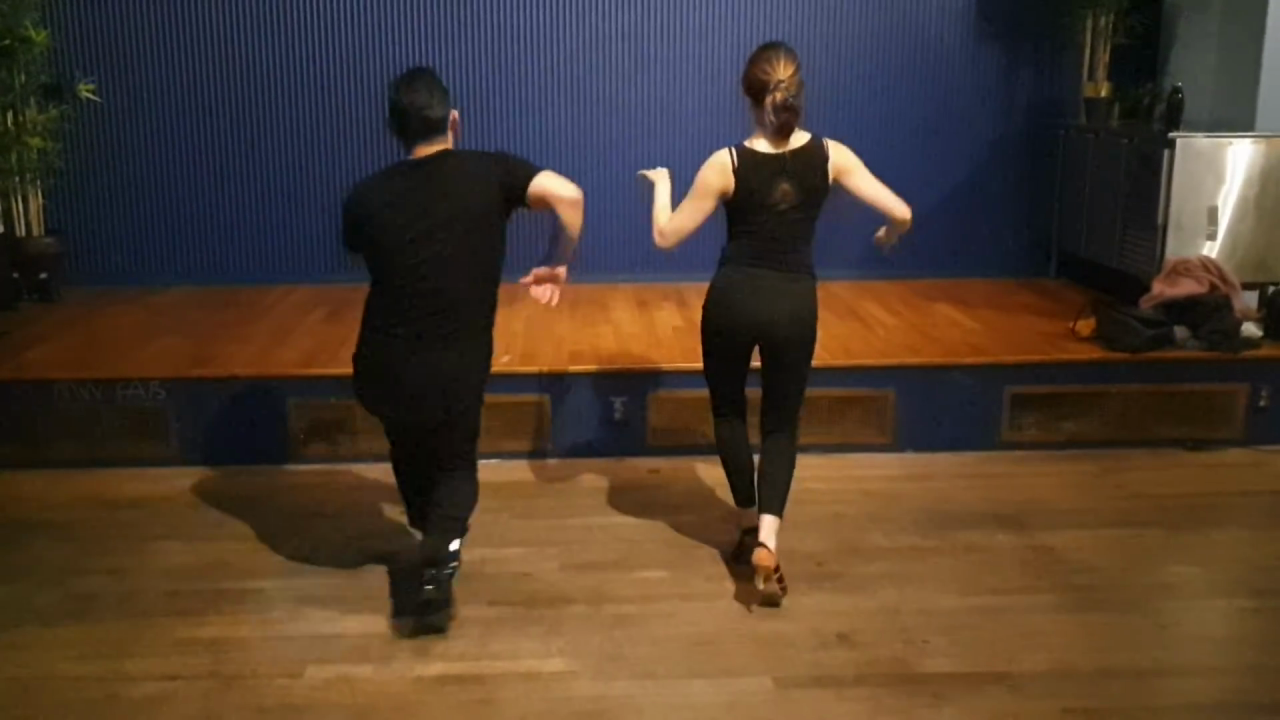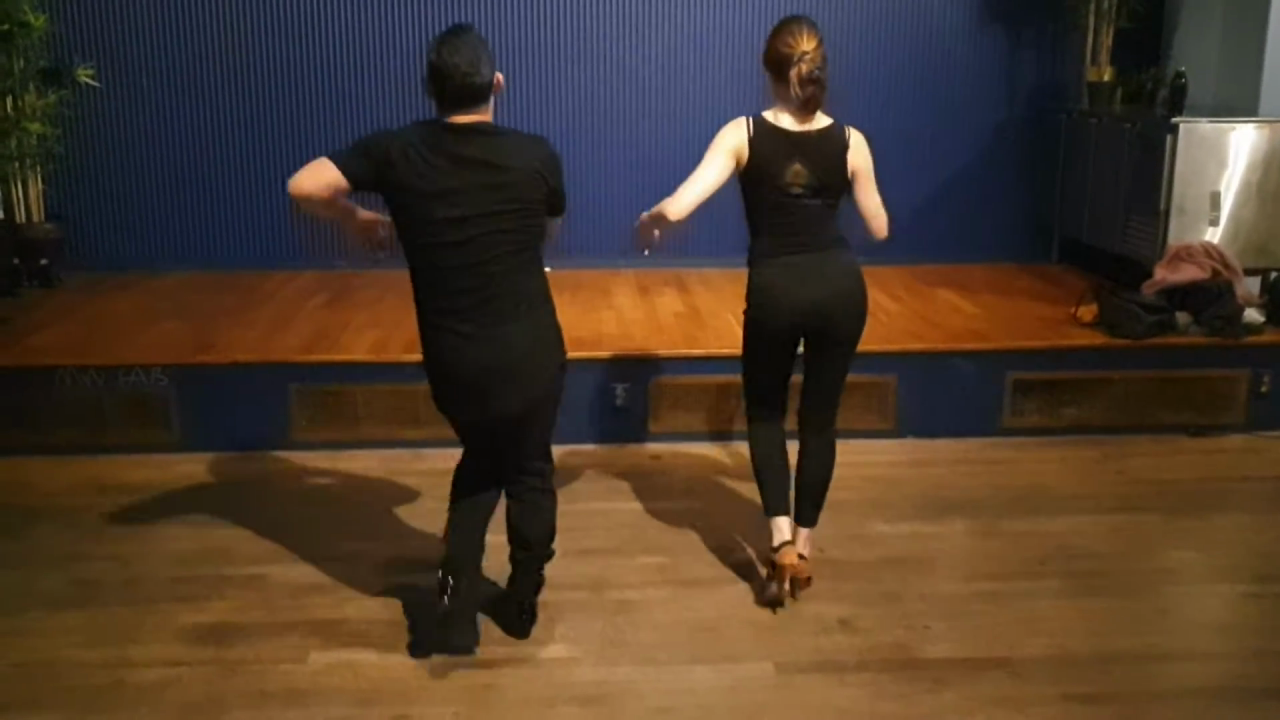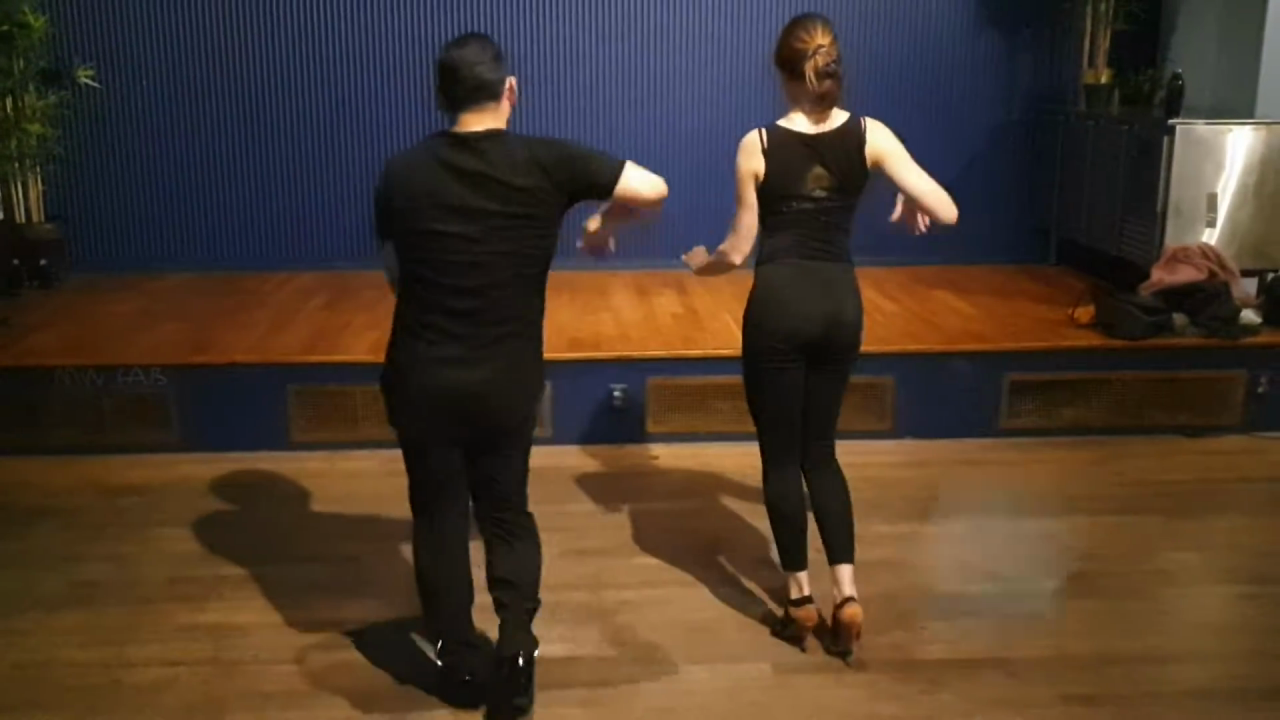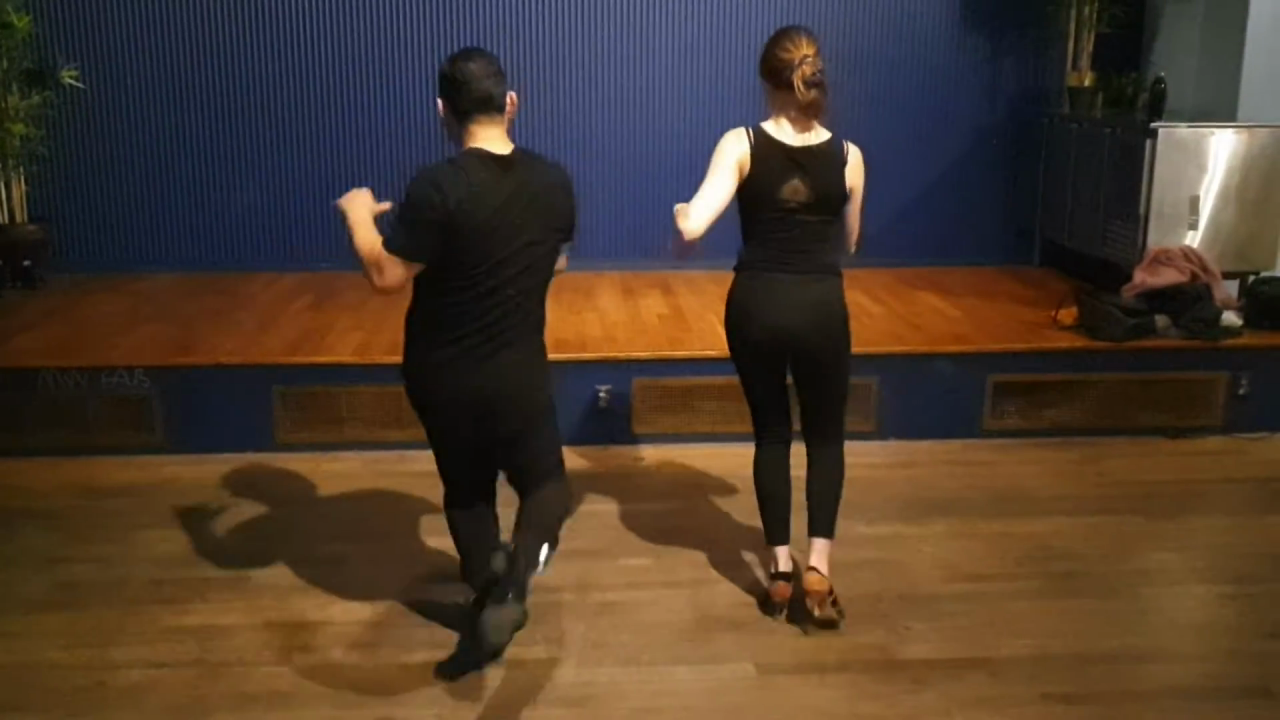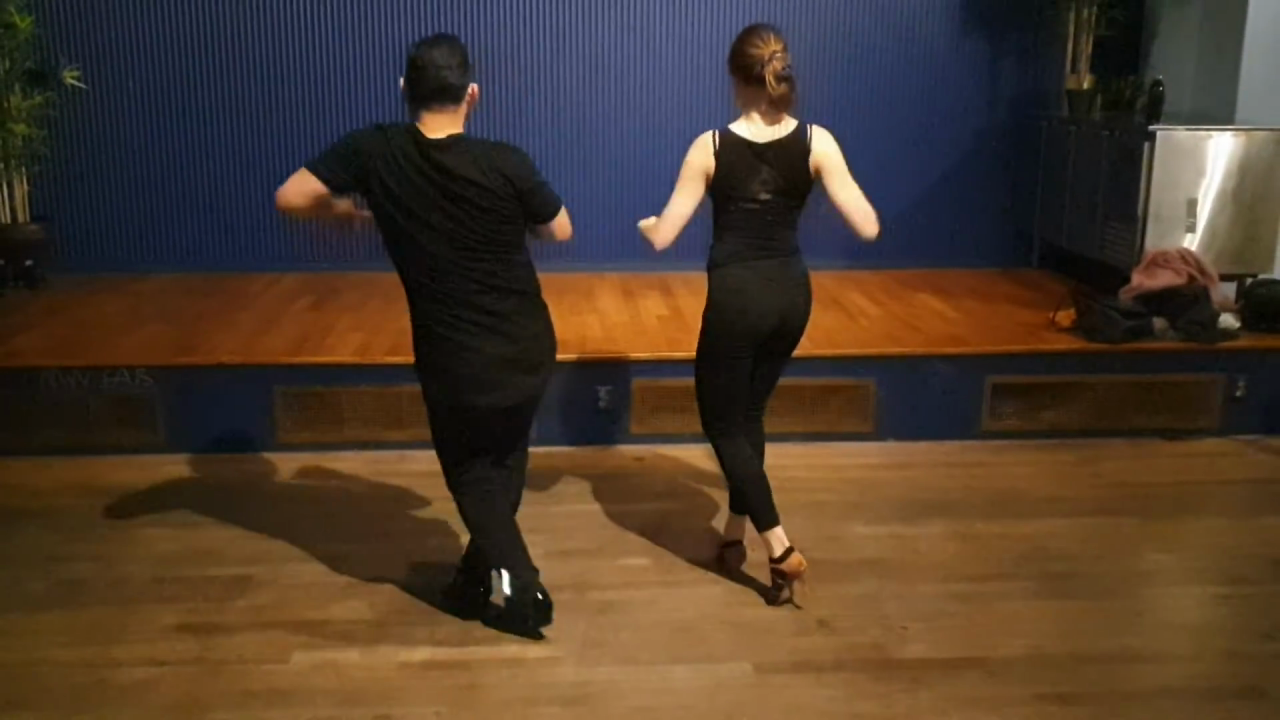
dt=0.5s
person 1, frame 1
left shoulder: (364, 198)
right shoulder: (488, 172)
right elbow: (567, 195)
right wrist: (558, 265)
left hip: (384, 367)
right hip: (456, 369)
left knee: (412, 459)
right knee: (455, 470)
left ankle: (436, 552)
right ankle: (436, 571)
person 1, frame 2
left shoulder: (397, 152)
right shoulder: (535, 156)
left elbow: (302, 185)
left wrist: (360, 218)
left hip: (453, 358)
right hip: (531, 352)
left knee: (480, 463)
right knee: (530, 472)
left ankle: (458, 605)
right ankle: (523, 598)
person 1, frame 3
left shoulder: (404, 173)
right shoulder: (550, 160)
right elbow: (649, 192)
right wrist: (606, 226)
left hip: (424, 379)
right hip: (508, 380)
left knee: (437, 521)
right knee: (507, 514)
left ankle: (456, 661)
right ankle: (514, 660)
person 1, frame 4
left shoulder: (437, 186)
right shoulder: (555, 182)
left elbow: (387, 277)
left wrist: (358, 213)
left hip: (438, 375)
right hip: (516, 373)
left knee: (467, 490)
right knee: (544, 483)
left ankle: (491, 598)
right ankle: (513, 583)
person 1, frame 5
left shoulder: (371, 150)
right shoulder: (506, 163)
left elbow: (291, 199)
right elbow: (559, 232)
left wrist: (344, 206)
left hip: (450, 358)
right hip: (525, 347)
left knee: (468, 468)
right knee: (505, 460)
left ankle: (524, 591)
right ankle: (480, 575)
person 2, frame 1
left shoulder: (724, 164)
right shoulder: (829, 156)
left elbow: (666, 236)
right elbow: (901, 214)
left wrist: (661, 187)
right wrist: (891, 233)
left hip: (734, 302)
right hip: (796, 305)
left knee: (729, 414)
right knee: (781, 426)
left ankle: (752, 527)
right ankle: (766, 542)
person 2, frame 2
left shoulder: (742, 134)
right shoulder: (849, 142)
left elbow: (677, 208)
right elbow: (879, 230)
left wrist: (649, 219)
left hip: (775, 292)
right hip: (841, 289)
left knee: (765, 416)
right knee: (819, 420)
left ankle: (780, 542)
right ankle: (802, 548)
person 2, frame 3
left shoulder: (759, 146)
right shoulder: (871, 137)
left elbow: (738, 252)
right elbow: (947, 210)
left wrist: (702, 259)
right wrist: (909, 204)
left hip: (778, 304)
right hip: (840, 304)
left knee: (784, 457)
right knee: (820, 446)
left ankle: (800, 601)
right ankle: (846, 592)
person 2, frame 4
left shoulder: (742, 145)
right shoulder: (847, 157)
left elbow: (691, 228)
right elbow: (847, 245)
left wrist: (684, 213)
left hip: (755, 308)
right hip: (820, 309)
left knee: (771, 434)
right knee: (825, 436)
left ankle: (779, 572)
right ankle: (818, 568)
person 2, frame 5
left shoulder: (711, 146)
right shoulder: (816, 144)
left elbow: (665, 236)
right elbow: (867, 227)
left wrist: (647, 223)
right wrist: (810, 197)
left hip: (735, 298)
right hip: (792, 295)
left knee: (723, 424)
right knee: (747, 416)
left ankle: (782, 548)
right ankle: (735, 532)
